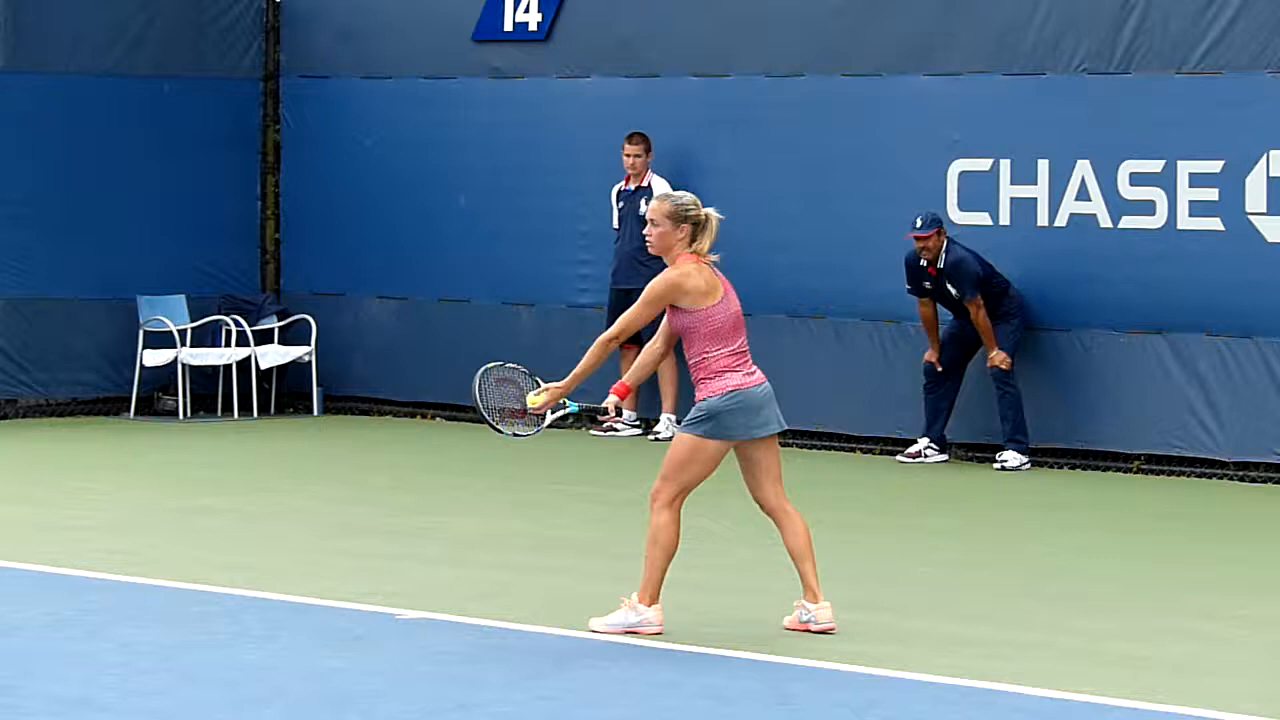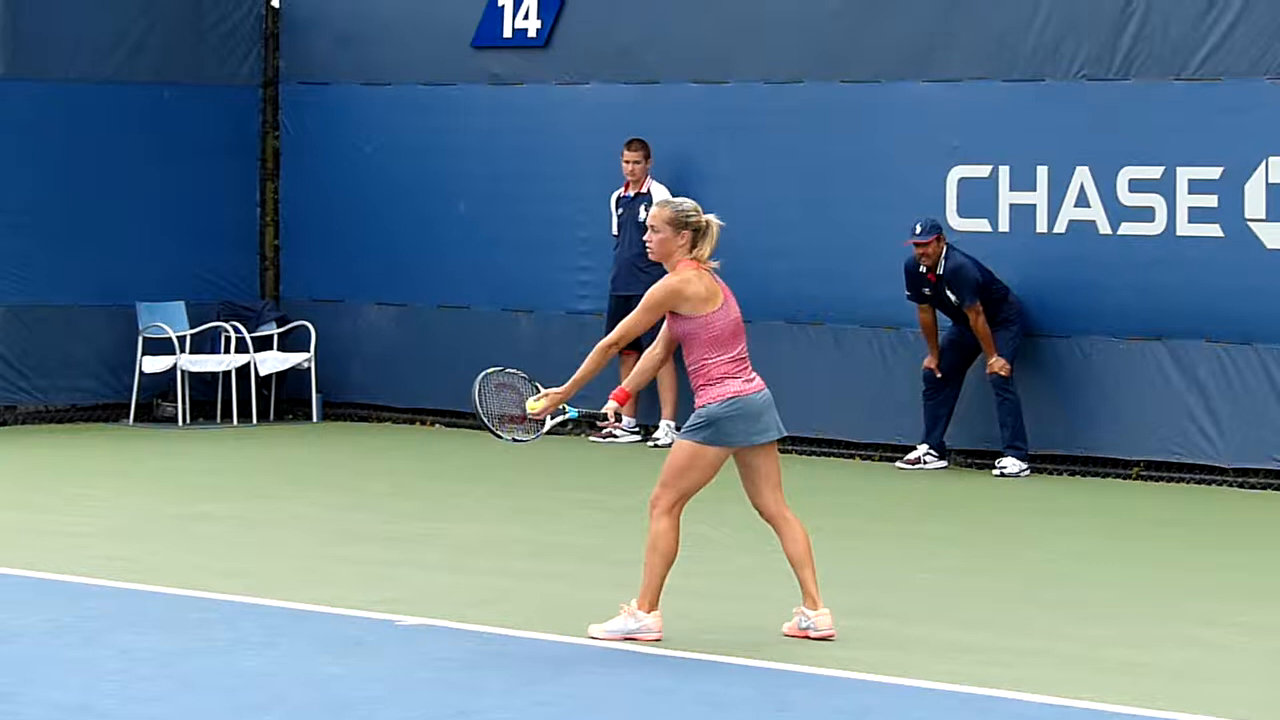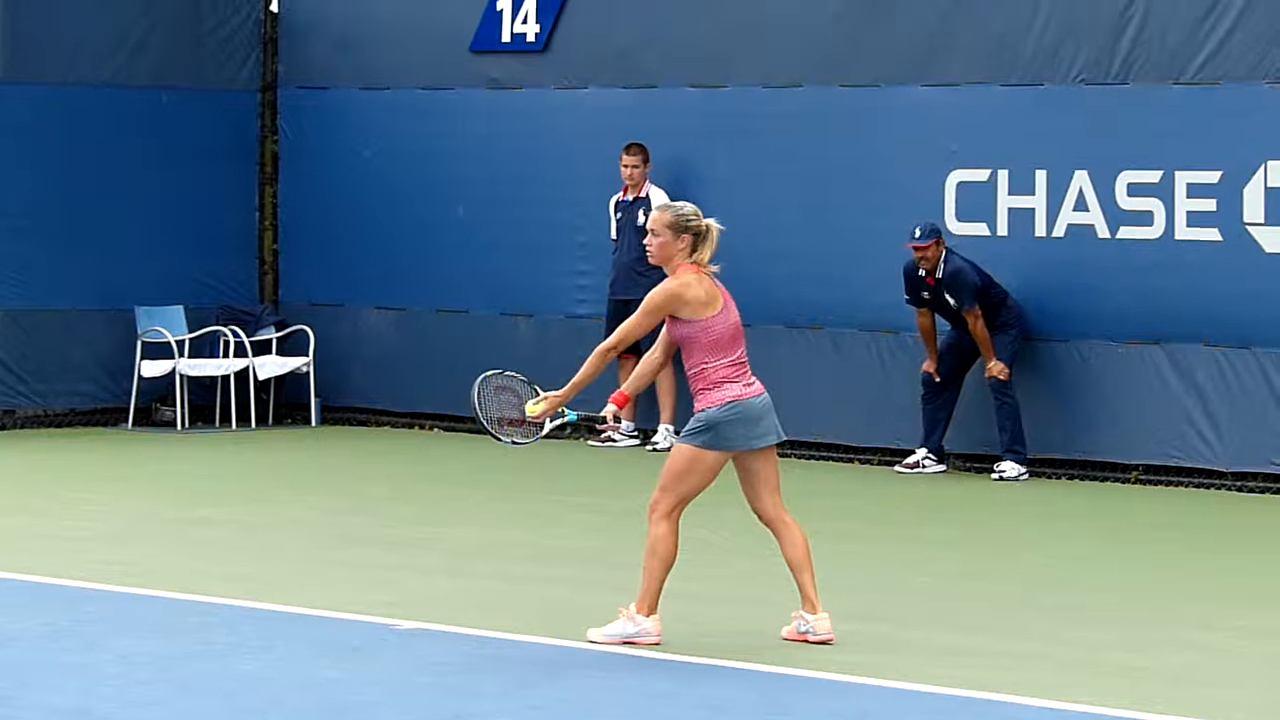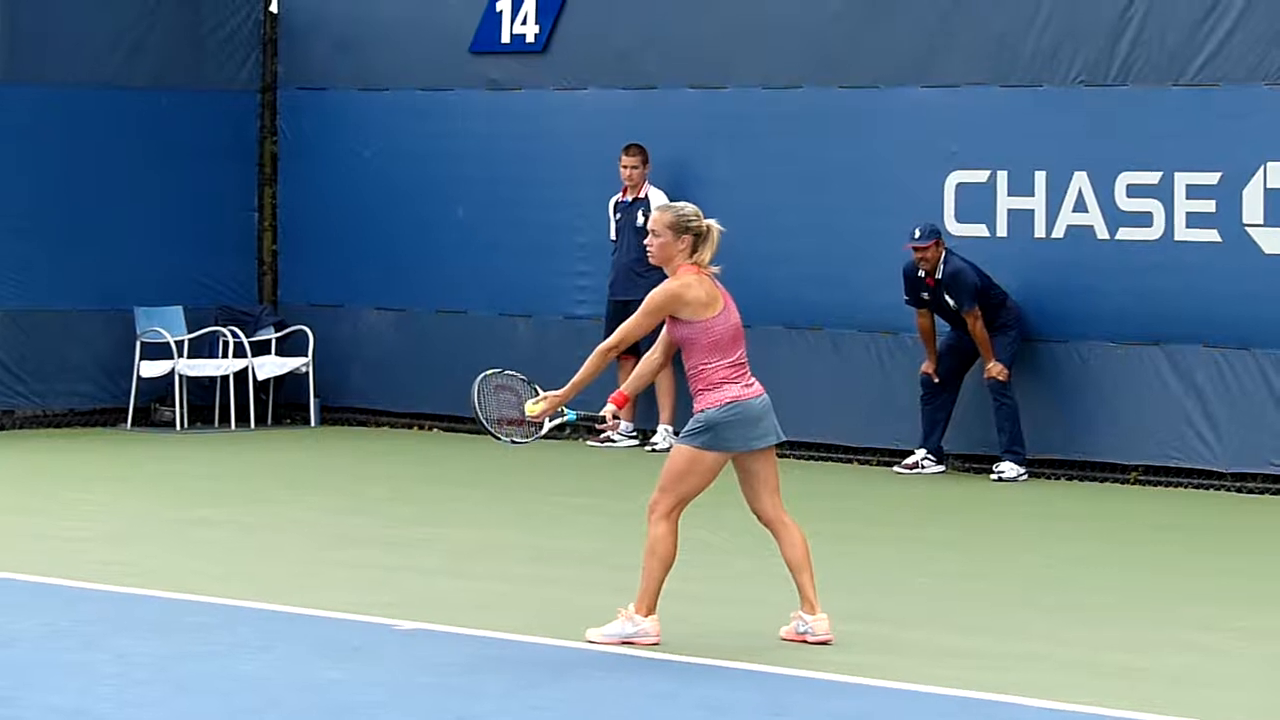
dt=0.2s
person 1, frame 1
left shoulder: (676, 278)
right shoulder: (700, 272)
left elbow: (612, 337)
right elbow: (659, 344)
left wrist: (565, 387)
right wrist: (619, 391)
left hip: (721, 402)
right hip: (754, 393)
left knee: (664, 498)
right knee: (774, 502)
left ankle: (644, 607)
right ankle: (815, 606)
person 1, frame 2
left shoulder: (677, 284)
right shoulder: (700, 277)
left elbow: (612, 343)
right elbow: (659, 350)
left wrist: (565, 392)
right wrist: (620, 397)
left hip: (721, 408)
right hip: (754, 400)
left knee: (664, 505)
right knee: (775, 508)
left ankle: (644, 614)
right ankle: (815, 611)
person 1, frame 3
left shoulder: (677, 288)
right shoulder: (700, 282)
left elbow: (611, 346)
right elbow: (658, 355)
left wrist: (564, 395)
right wrist: (619, 400)
left hip: (720, 413)
right hip: (753, 405)
left knee: (663, 509)
right knee: (773, 513)
left ankle: (643, 618)
right ankle: (814, 616)
person 1, frame 4
left shoulder: (676, 288)
right shoulder: (700, 282)
left elbow: (611, 346)
right elbow: (658, 354)
left wrist: (564, 395)
right wrist: (618, 400)
left hip: (720, 413)
right hip: (752, 406)
left knee: (662, 510)
right knee: (772, 513)
left ankle: (641, 618)
right ankle: (813, 617)
person 2, frame 1
left shoulder: (659, 187)
right shoulder: (617, 191)
right wrist: (621, 265)
left hip: (651, 280)
right hip: (621, 280)
right knee: (627, 346)
left ankle: (668, 418)
right ankle: (628, 417)
person 2, frame 2
left shoulder: (659, 193)
right shoulder: (617, 197)
right wrist: (621, 271)
left hip: (651, 287)
right hip: (621, 287)
right knee: (627, 352)
left ankle: (667, 425)
right ankle: (627, 424)
person 2, frame 3
left shoulder: (657, 198)
right shoulder: (615, 202)
right wrist: (620, 276)
left hip: (650, 290)
right hip: (619, 291)
right knee: (625, 356)
left ankle: (666, 429)
right ankle: (626, 427)
person 2, frame 4
left shoulder: (656, 198)
right shoulder: (615, 203)
left wrist: (665, 284)
right wrist: (619, 276)
left hip: (649, 292)
right hip: (619, 292)
right knee: (625, 357)
left ankle: (665, 429)
right ankle: (625, 428)
person 3, frame 1
left shoulder: (959, 261)
right shoulder: (914, 261)
left elbow: (977, 309)
right elbow: (926, 304)
left wrist: (993, 351)
right wrist: (934, 347)
left hip: (1003, 312)
right hip: (964, 317)
left knee: (999, 370)
right knee: (936, 368)
left ankle: (1016, 451)
right ankle: (933, 444)
person 3, frame 2
left shoulder: (959, 267)
right shoulder: (913, 267)
left elbow: (976, 315)
right elbow: (925, 310)
left wrist: (993, 357)
right wrist: (934, 354)
left hip: (1003, 318)
right hip: (964, 323)
left knee: (999, 377)
right knee: (935, 375)
left ankle: (1016, 457)
right ankle: (932, 450)
person 3, frame 3
left shoulder: (958, 271)
right shoulder: (912, 271)
left elbow: (975, 319)
right elbow: (924, 314)
left wrist: (991, 361)
right wrist: (932, 358)
left hip: (1001, 323)
right hip: (963, 328)
left knee: (998, 381)
right knee: (933, 379)
left ankle: (1014, 461)
right ankle: (930, 454)
person 3, frame 4
left shoulder: (957, 272)
right shoulder: (912, 272)
left elbow: (974, 320)
right elbow: (924, 315)
left wrist: (990, 362)
right wrist: (931, 359)
left hip: (1001, 324)
right hip: (962, 329)
left knee: (996, 381)
right knee: (933, 380)
left ankle: (1013, 462)
right ankle: (930, 455)
